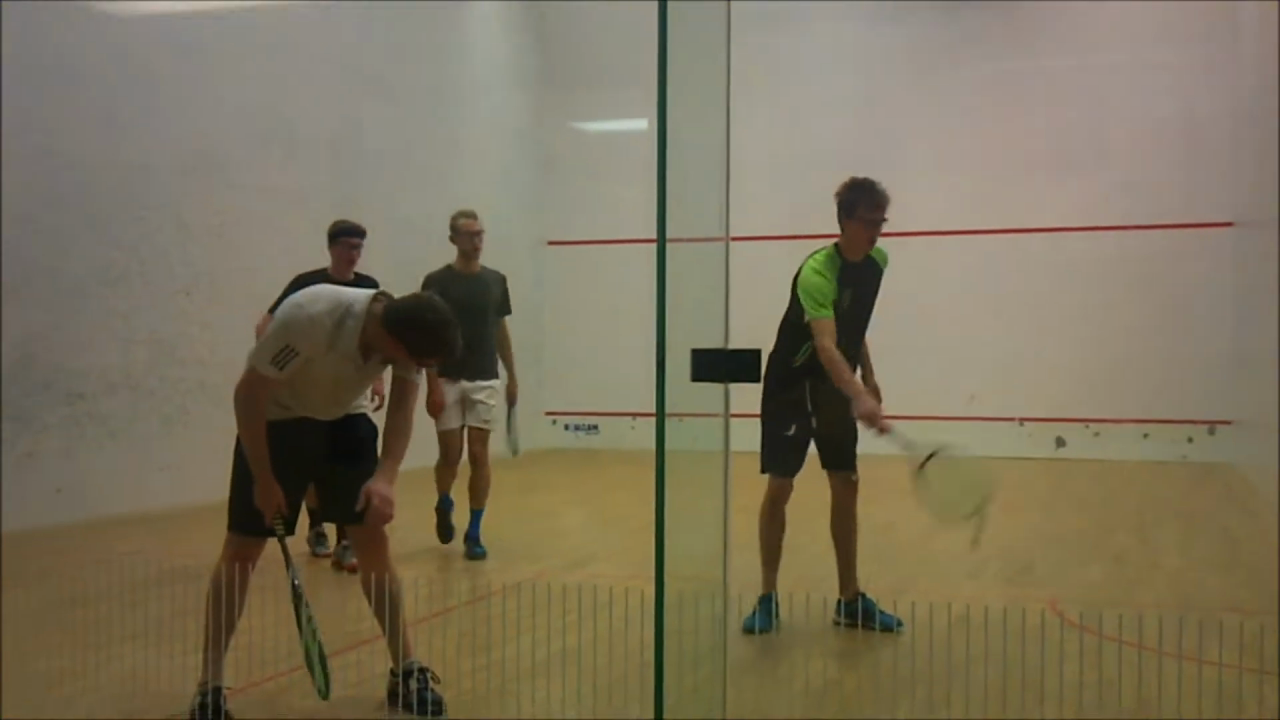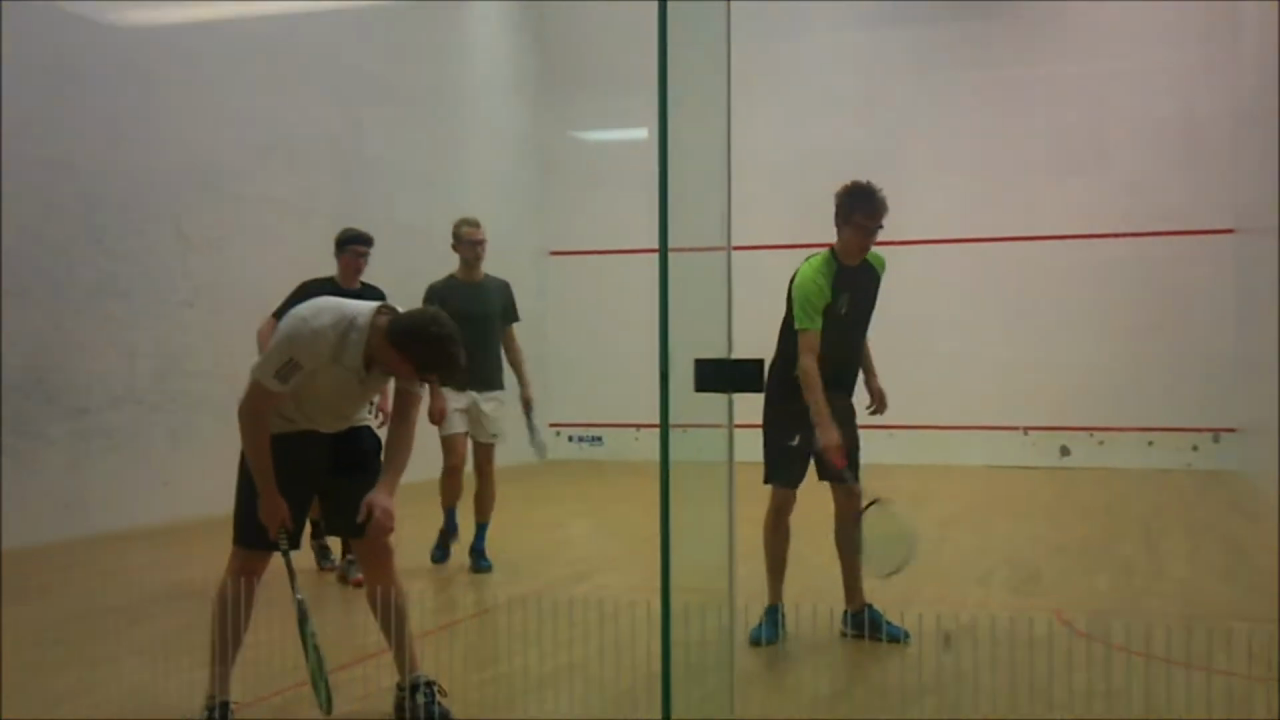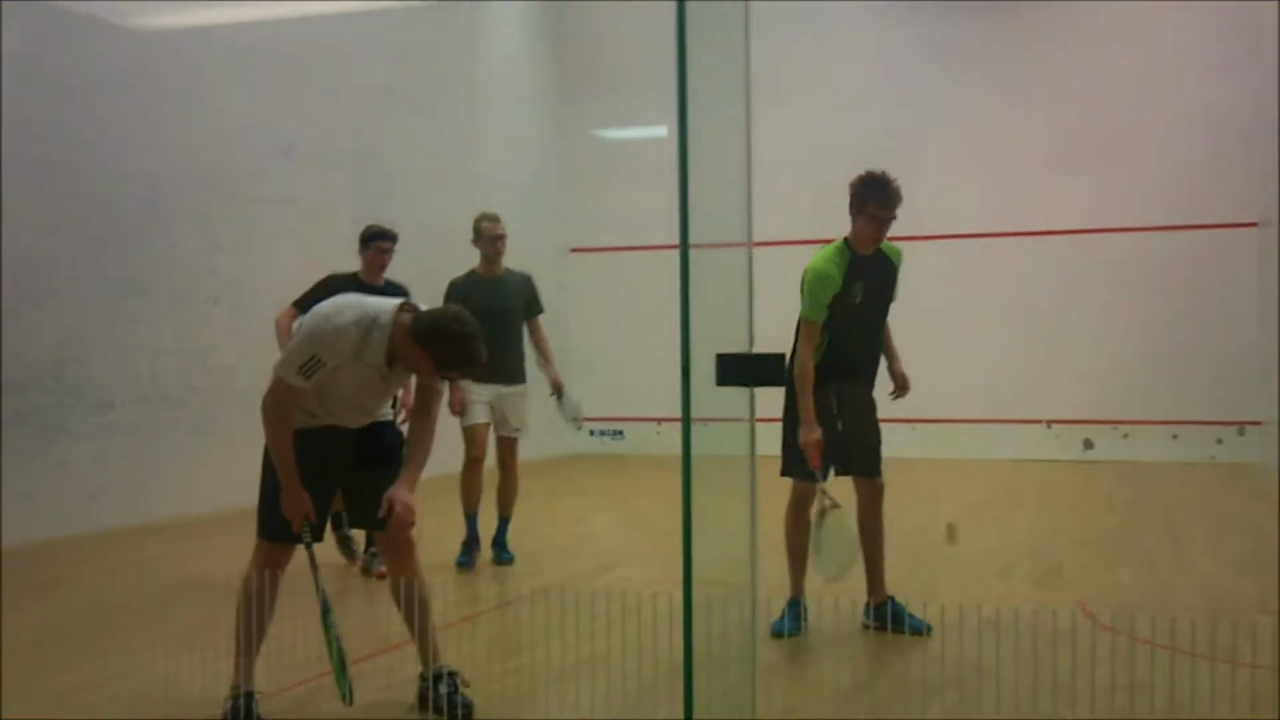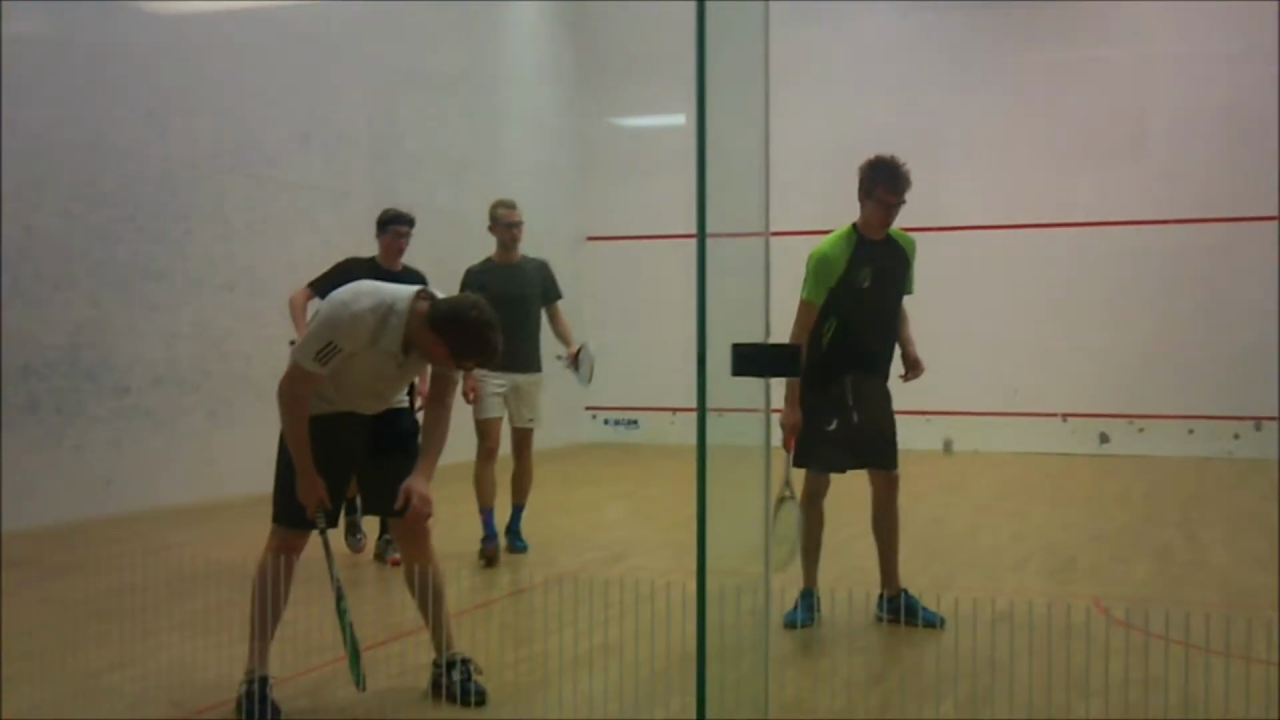
dt=0.1s
person 1, frame 1
left shoulder: (876, 262)
right shoulder: (816, 273)
right elbow: (826, 346)
left wrist: (868, 377)
right wrist: (859, 398)
left hip: (835, 388)
right hip: (790, 385)
left knee: (846, 487)
right knee: (779, 489)
left ankle: (850, 599)
right ankle: (767, 597)
person 1, frame 2
left shoulder: (874, 268)
right shoulder: (812, 278)
right elbow: (806, 359)
left wrist: (871, 377)
right wrist: (823, 426)
left hip: (838, 396)
right hip: (794, 397)
left knee: (850, 496)
right knee: (783, 498)
left ankle: (857, 610)
right ankle: (774, 609)
person 1, frame 3
left shoulder: (891, 259)
right shoulder: (823, 268)
right elbow: (806, 348)
left wrist: (894, 363)
right wrist: (808, 420)
left hip: (857, 388)
right hip: (816, 389)
left knee: (872, 489)
right knee: (803, 492)
left ankle: (879, 603)
right ankle: (796, 602)
person 1, frame 4
left shoulder: (904, 247)
right shoulder: (831, 254)
right elbow: (802, 329)
left wrist: (908, 347)
right wrist: (790, 399)
left hip: (871, 380)
right hip: (824, 380)
left knee: (886, 481)
right knee: (816, 485)
left ankle: (892, 595)
right ankle: (808, 593)
person 2, frame 1
left shoulder: (408, 332)
right shoulder: (307, 318)
left elbow: (402, 408)
right elbow: (248, 394)
left wrist: (384, 479)
right wrist: (264, 479)
left hip: (342, 421)
right hip: (276, 422)
left knee: (373, 538)
right knee: (241, 549)
left ankle: (406, 672)
person 2, frame 2
left shoulder: (412, 342)
right shoulder: (311, 331)
left elbow: (405, 419)
right elbow: (252, 408)
left wrist: (385, 490)
right wrist: (268, 493)
left hip: (347, 433)
right hip: (281, 433)
left knee: (378, 551)
right knee: (247, 562)
left ankle: (412, 684)
person 2, frame 3
left shoulder: (434, 338)
right shoulder: (333, 328)
left elbow: (425, 415)
right elbow: (275, 403)
left wrist: (406, 486)
right wrist: (291, 487)
left hip: (370, 428)
right hip: (303, 429)
left knee: (401, 544)
right knee: (271, 555)
left ankle: (435, 676)
person 2, frame 4
left shoulder: (450, 325)
right shoulder: (351, 314)
left elbow: (440, 402)
right elbow: (291, 389)
left wrist: (421, 475)
right wrist: (306, 473)
left hip: (385, 415)
right hip: (319, 414)
left knee: (414, 529)
right knee: (287, 539)
left ankle: (448, 662)
right ankle: (256, 678)
person 3, frame 1
left shoulder: (497, 281)
right shoulder: (436, 282)
left wrist: (512, 377)
right wrist: (433, 385)
left hip: (485, 381)
right hip: (448, 382)
left knee: (479, 456)
right knee: (450, 455)
left ankle: (473, 533)
right ankle: (444, 505)
person 3, frame 2
left shoulder: (500, 289)
right shoulder: (439, 291)
left elbow: (509, 339)
left wrist: (524, 384)
left hip: (490, 392)
right hip: (452, 390)
left knee: (485, 469)
right knee: (453, 465)
left ankle: (479, 546)
right ankle: (448, 526)
person 3, frame 3
left shoulder: (523, 283)
right shoulder: (460, 287)
left elbow: (536, 331)
left wrist: (551, 369)
right wrist: (454, 387)
left hip: (513, 385)
right hip: (474, 384)
left knee: (508, 463)
right knee: (475, 456)
left ankle: (501, 538)
right ankle: (471, 536)
person 3, frame 4
left shoulder: (540, 269)
right shoulder: (476, 274)
left elbow: (555, 316)
left wrist: (570, 342)
right wrist: (467, 374)
left hip: (528, 373)
right hip: (489, 373)
left knee: (523, 452)
right knee: (488, 449)
left ankle: (515, 527)
right ankle: (489, 533)
person 4, frame 1
left shoulder: (369, 287)
right shoulder: (306, 284)
right elbow: (264, 326)
left wrist: (378, 380)
left ankle: (345, 543)
right ankle: (316, 528)
person 4, frame 2
left shoulder: (375, 298)
right shoulder: (312, 290)
right elbow: (266, 329)
left wrist: (383, 395)
left ankle: (349, 558)
right ankle: (318, 537)
person 4, frame 3
left shoulder: (398, 295)
right shoulder: (334, 285)
right elbow: (285, 318)
left wrist: (407, 391)
left ankle: (371, 550)
right ankle: (340, 525)
person 4, frame 4
left shoulder: (416, 281)
right shoulder: (352, 269)
right elbow: (299, 297)
left wrist: (422, 378)
right wrist: (303, 337)
left ankle: (386, 537)
right ankle: (353, 518)
